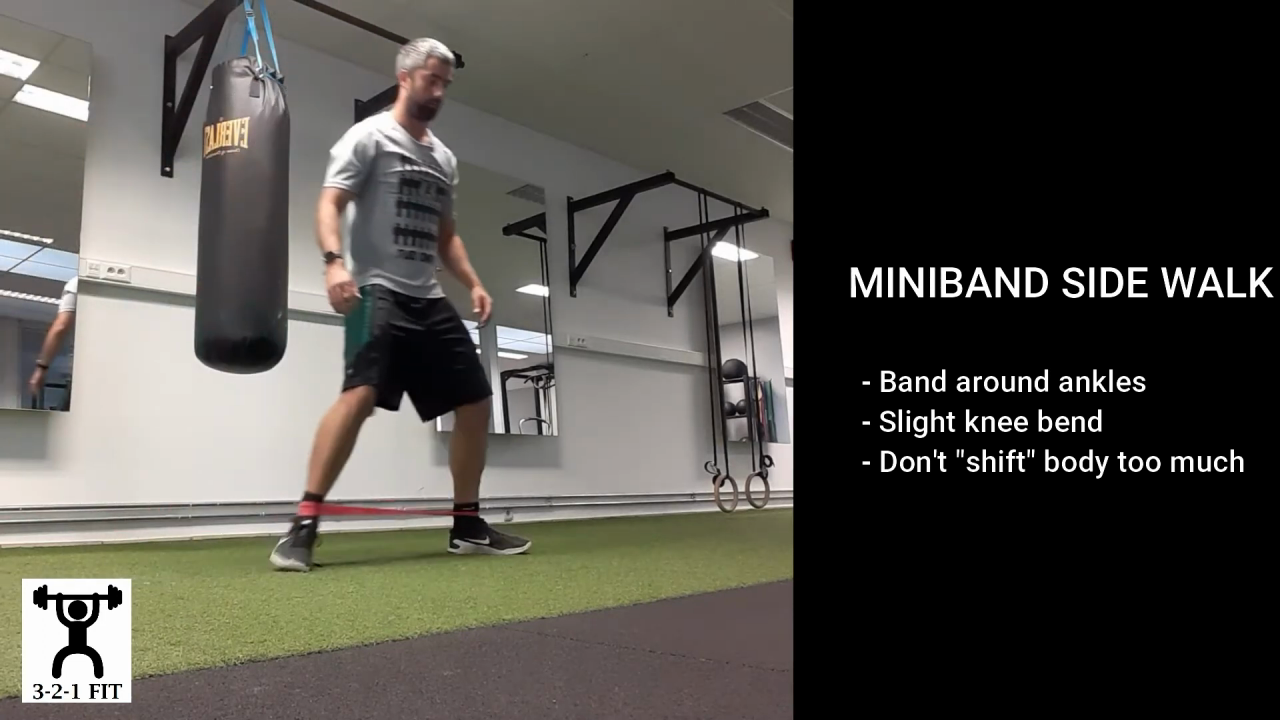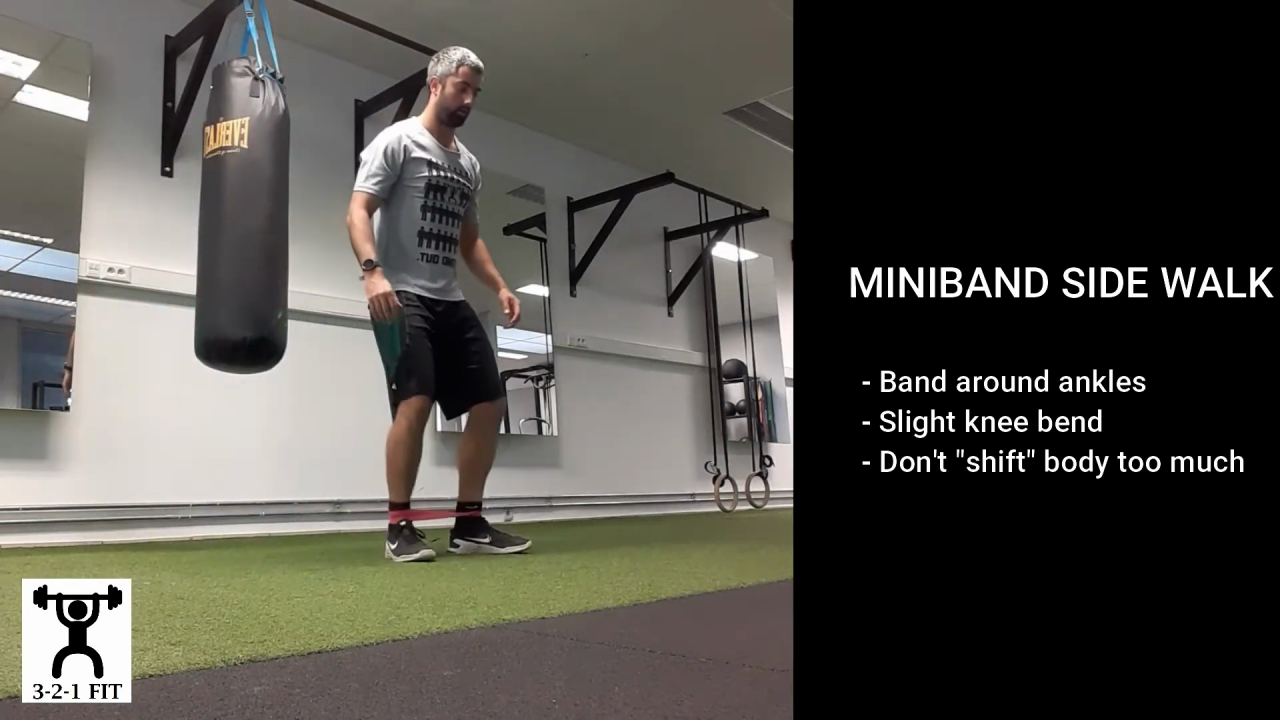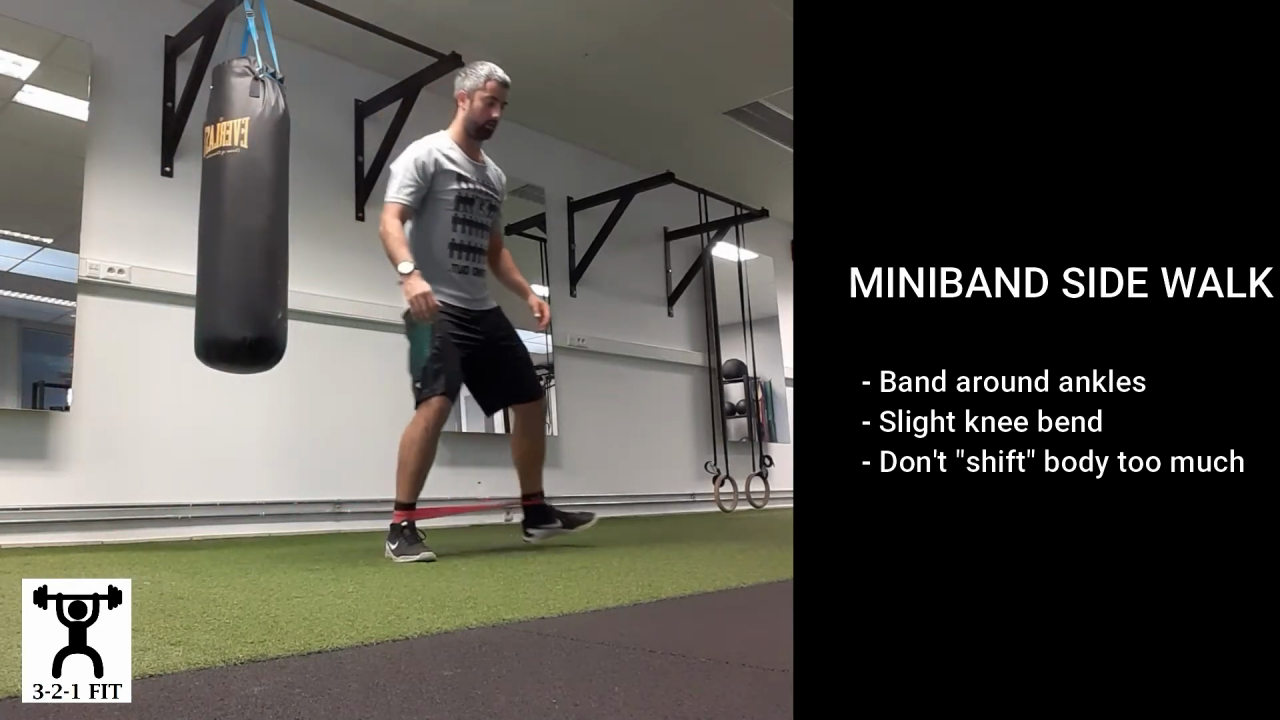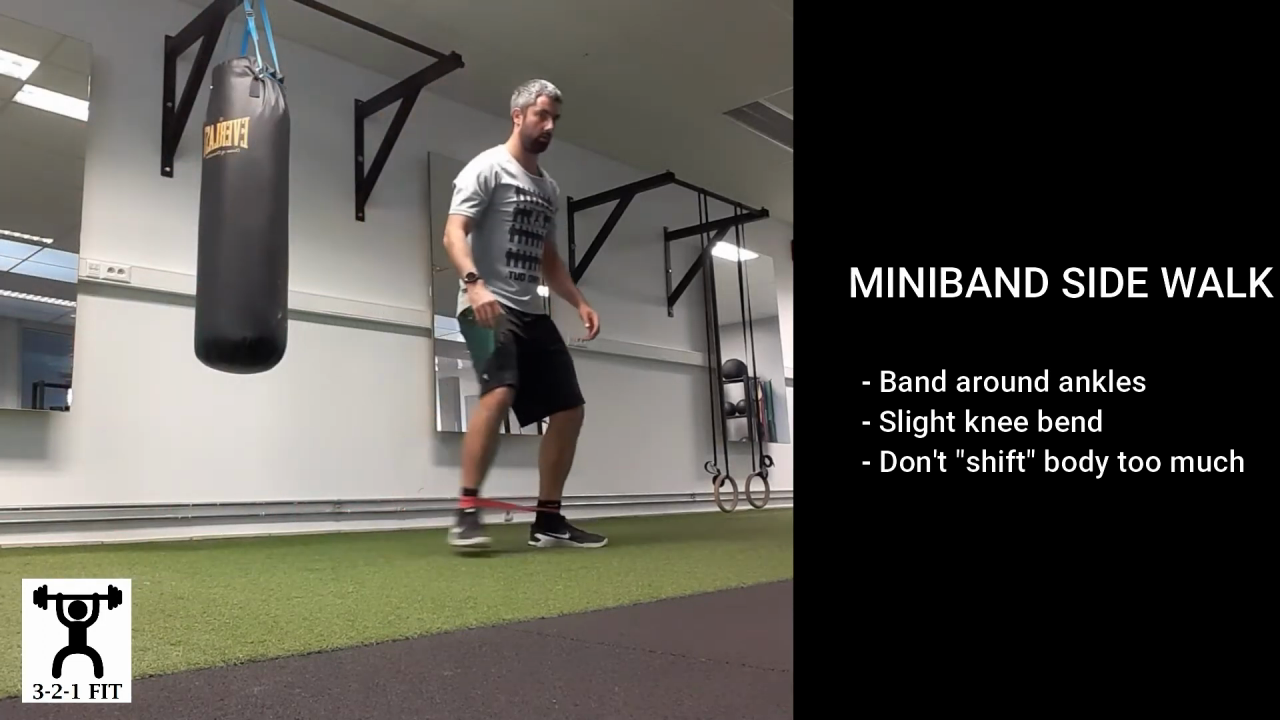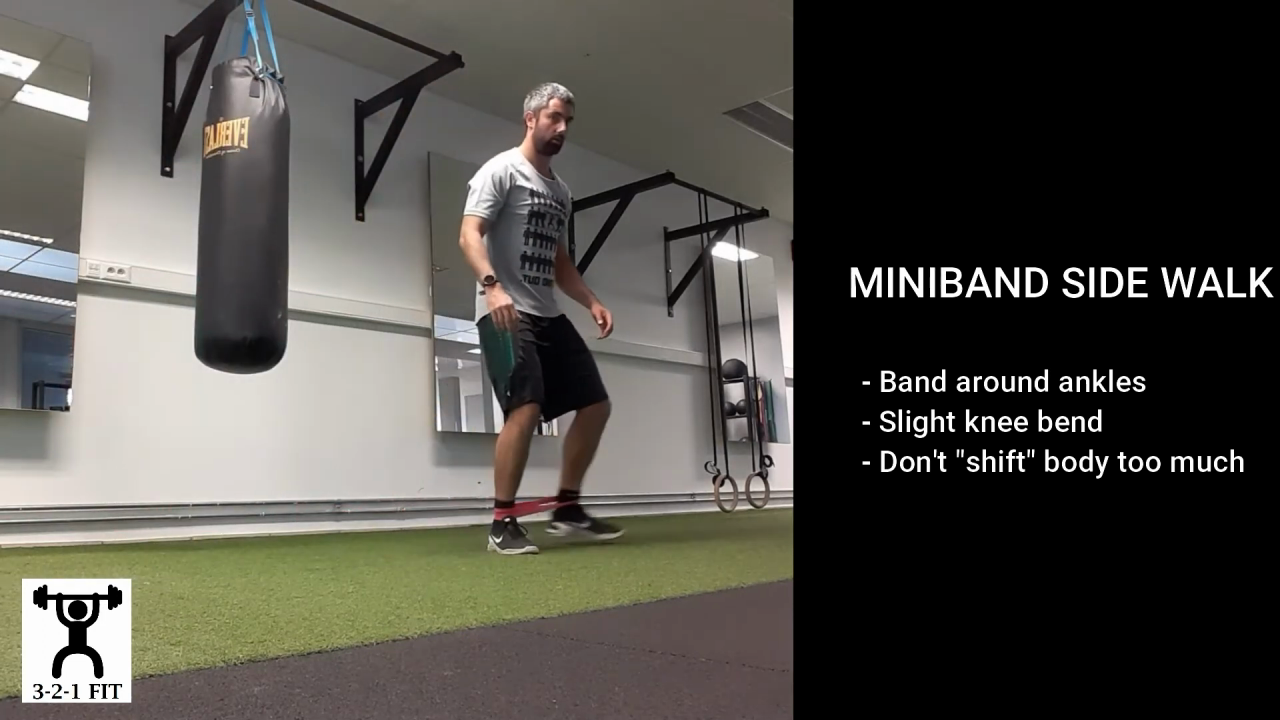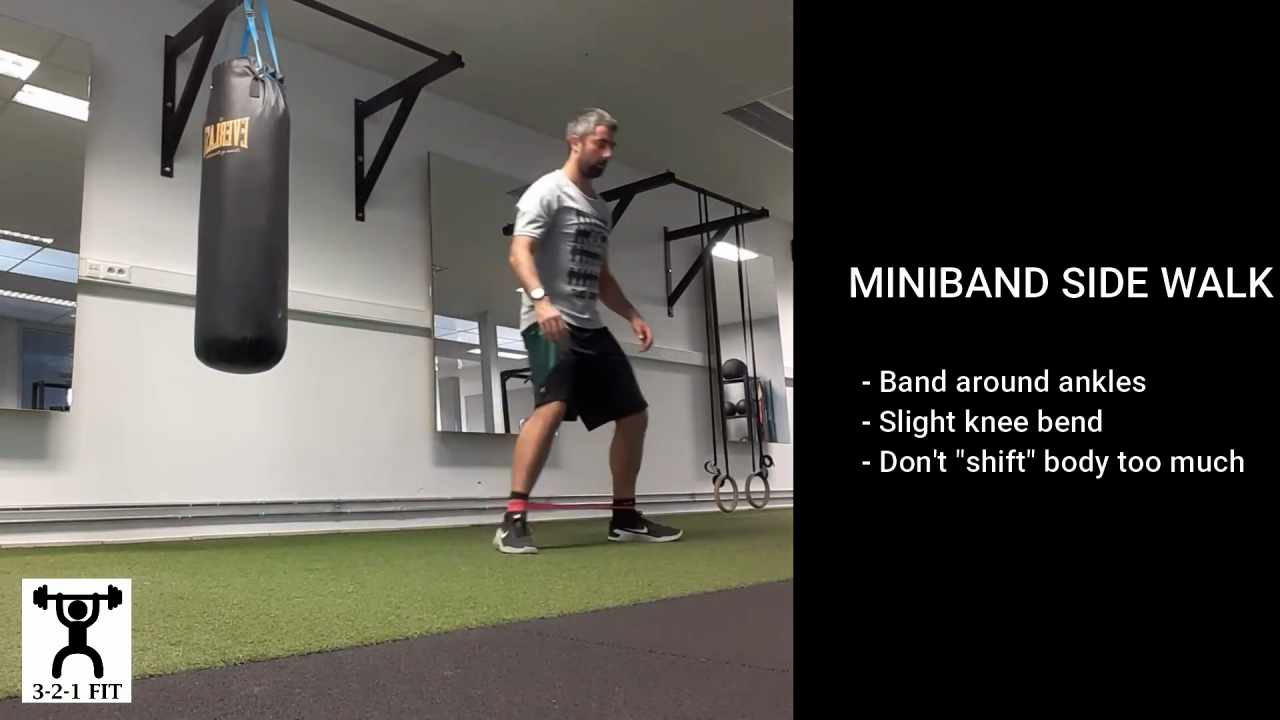
dt=0.4s
person 1, frame 1
left shoulder: (444, 158)
right shoulder: (370, 136)
right elbow: (330, 204)
left wrist: (473, 283)
right wrist: (336, 261)
left hip: (429, 299)
right hip: (378, 291)
left knee: (475, 403)
right knee: (361, 392)
left ankle: (467, 523)
right ankle: (304, 523)
person 1, frame 2
left shoulder: (468, 163)
right shoulder: (397, 141)
right elbow: (359, 211)
left wrist: (499, 286)
right wrist: (372, 270)
left hip: (451, 301)
right hip: (402, 297)
left knee: (489, 403)
right knee: (416, 400)
left ankle: (468, 525)
right ankle: (398, 527)
person 1, frame 3
left shoulder: (492, 174)
right shoulder: (427, 155)
right elbow: (391, 221)
left wrist: (528, 292)
right wrist: (409, 273)
left hip: (482, 309)
right hip: (437, 307)
left knee: (531, 401)
right knee: (435, 402)
left ankle: (536, 513)
right ankle: (401, 527)
person 1, frame 4
left shoulder: (548, 187)
right shoulder: (487, 168)
right elbow: (454, 233)
left wrist: (579, 302)
right wrist: (473, 282)
left hip: (532, 311)
right hip: (490, 308)
left knee: (569, 410)
right knee: (500, 393)
left ankle: (548, 519)
right ankle: (467, 511)
person 1, frame 5
left shoulder: (560, 189)
right shoulder: (501, 171)
right elbow: (470, 234)
left wrist: (591, 301)
right wrist: (493, 285)
left hip: (548, 314)
right hip: (507, 315)
left knee: (594, 404)
right knee: (525, 409)
left ankle: (568, 510)
right ankle: (502, 524)
person 1, frame 6
left shoulder: (601, 208)
right shoulder: (548, 191)
right elbow: (520, 252)
left wrist: (632, 315)
right wrist: (540, 300)
left hip: (591, 326)
right hip: (550, 324)
left knee: (633, 414)
right knee: (553, 405)
left ankle: (624, 516)
right ankle: (514, 519)
